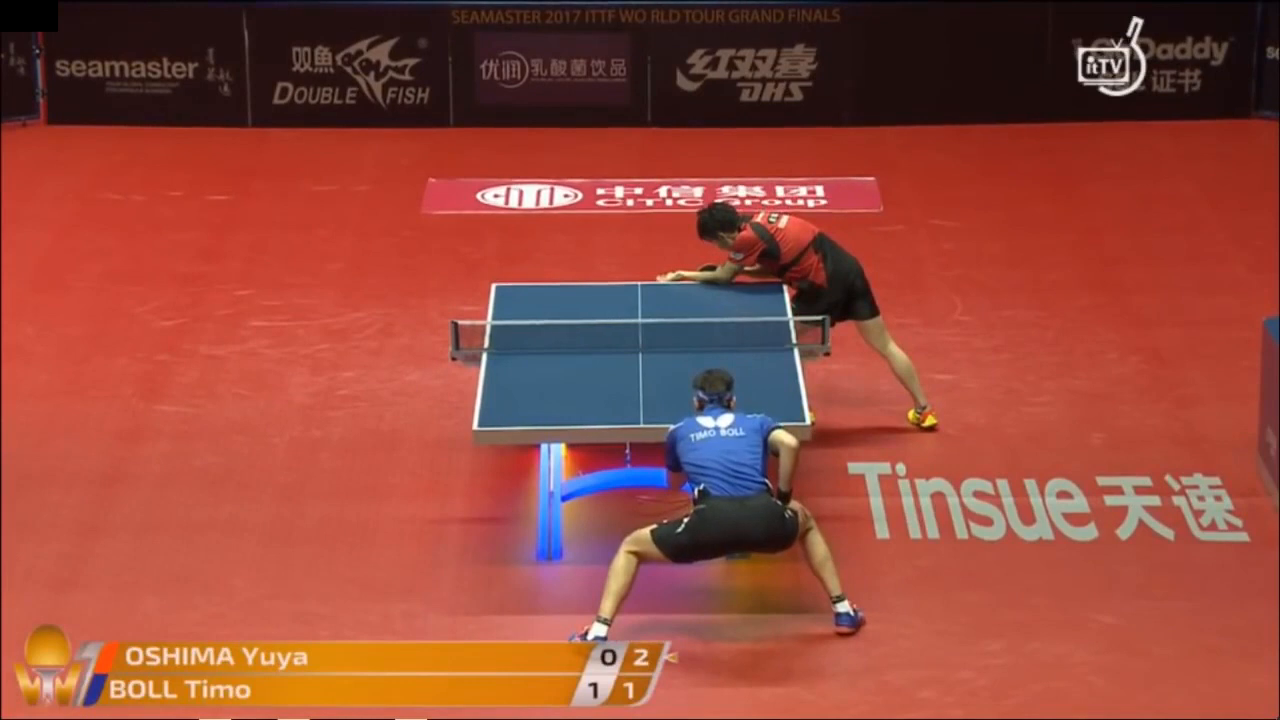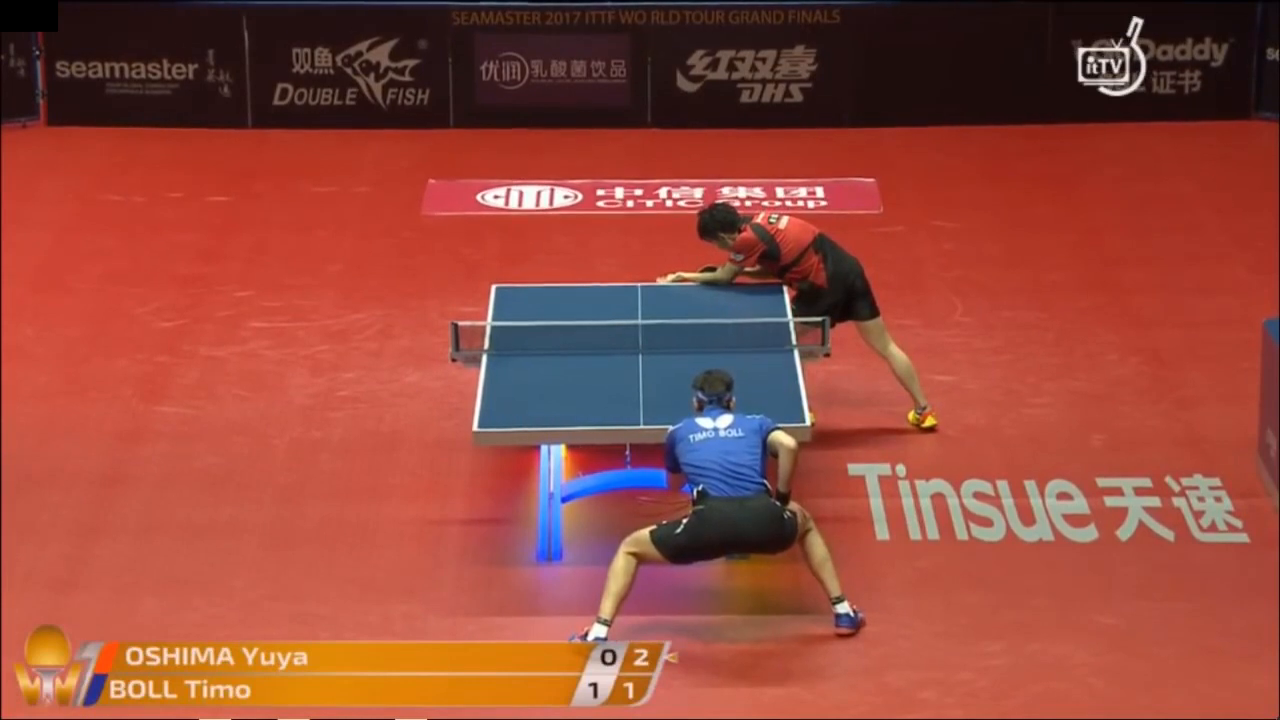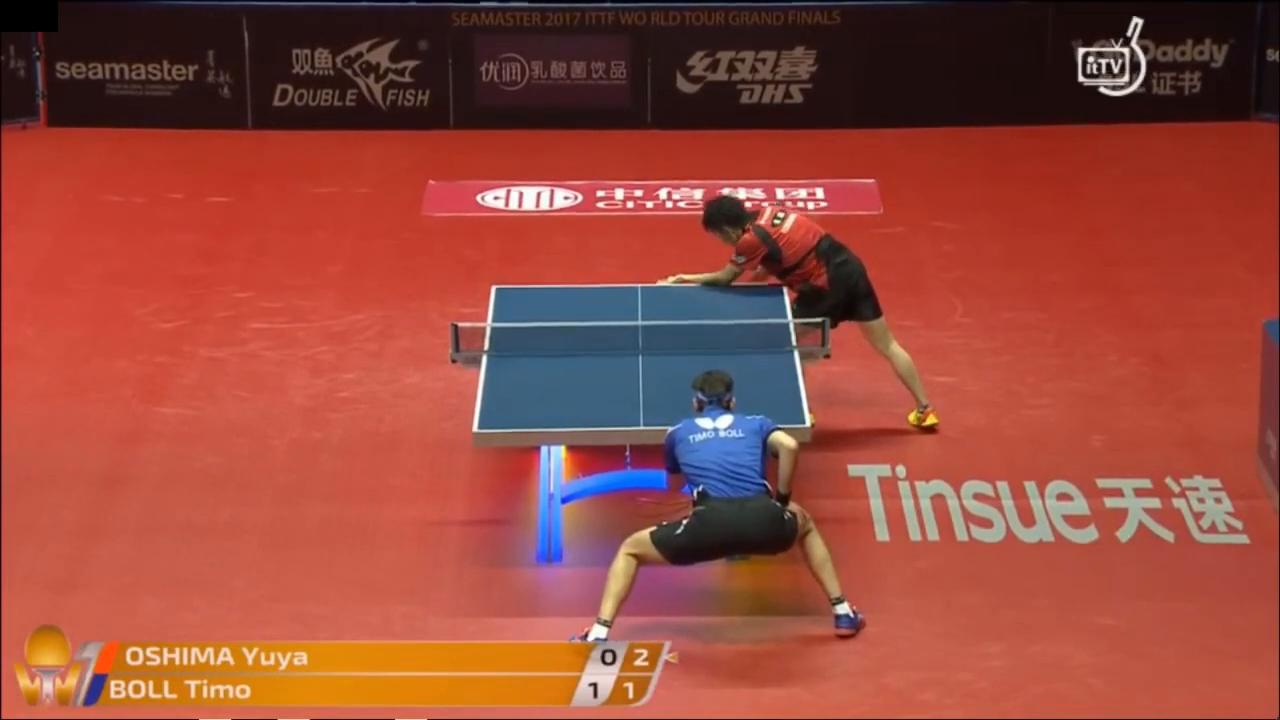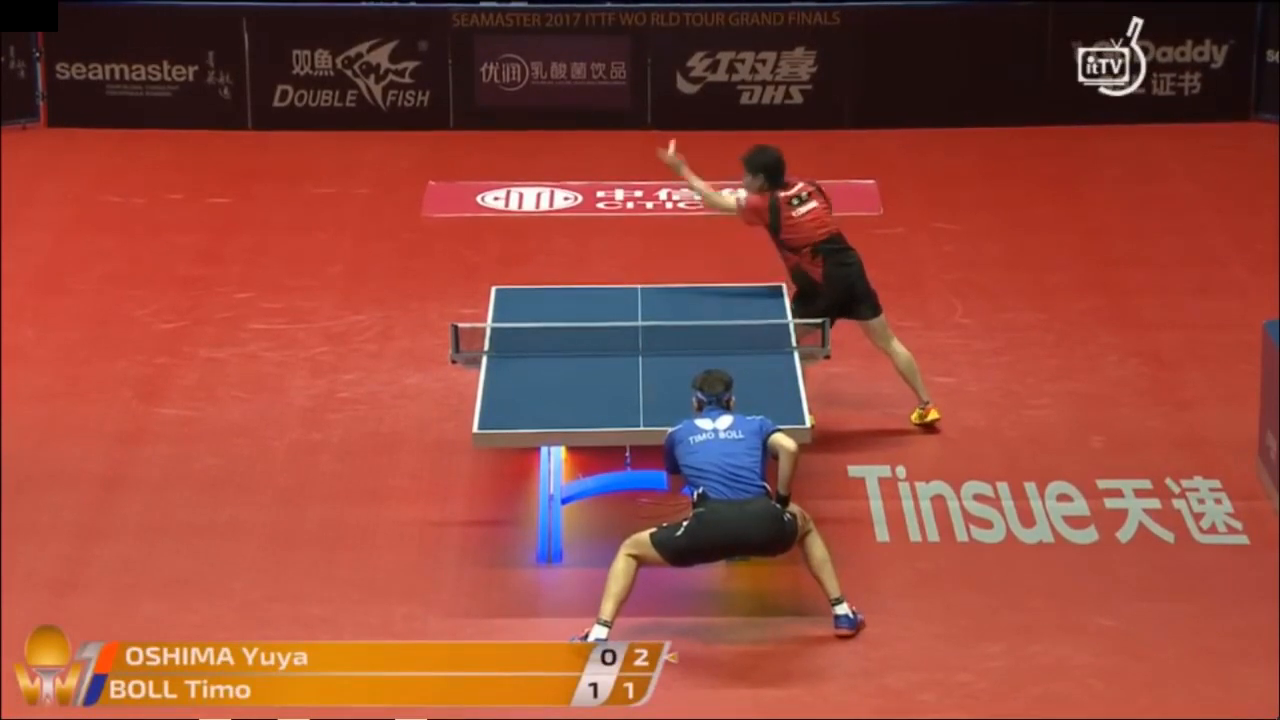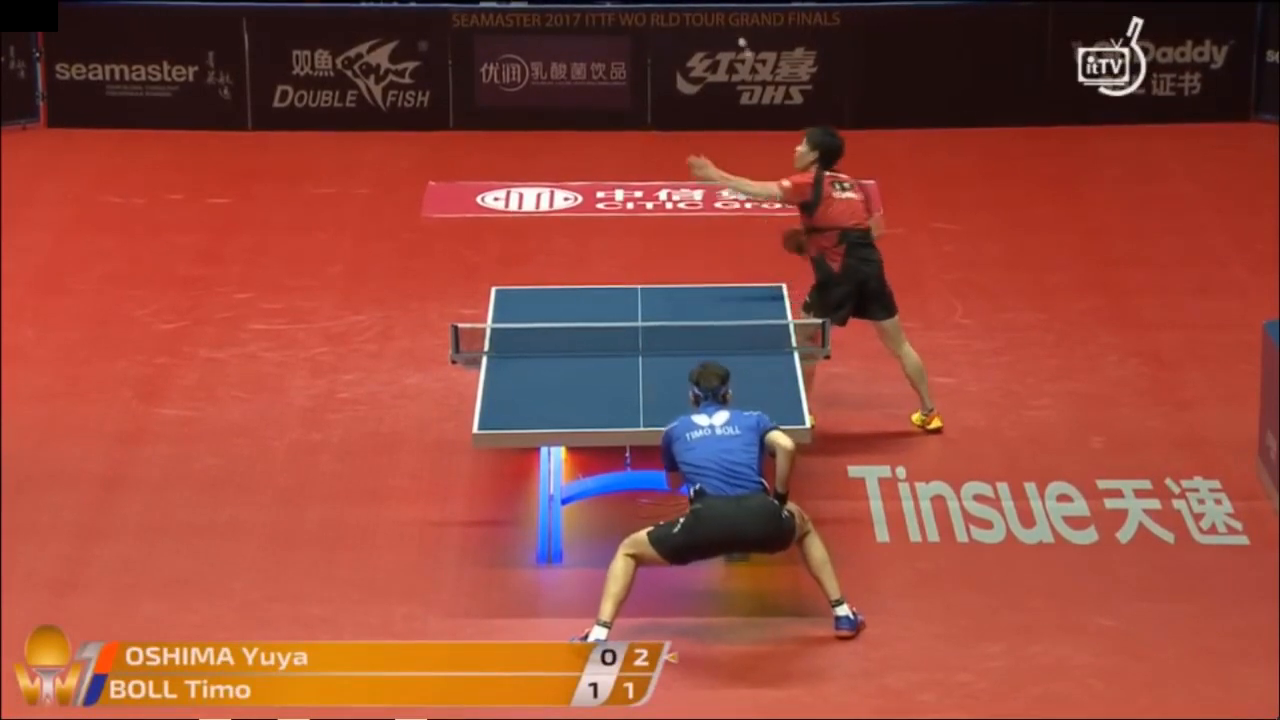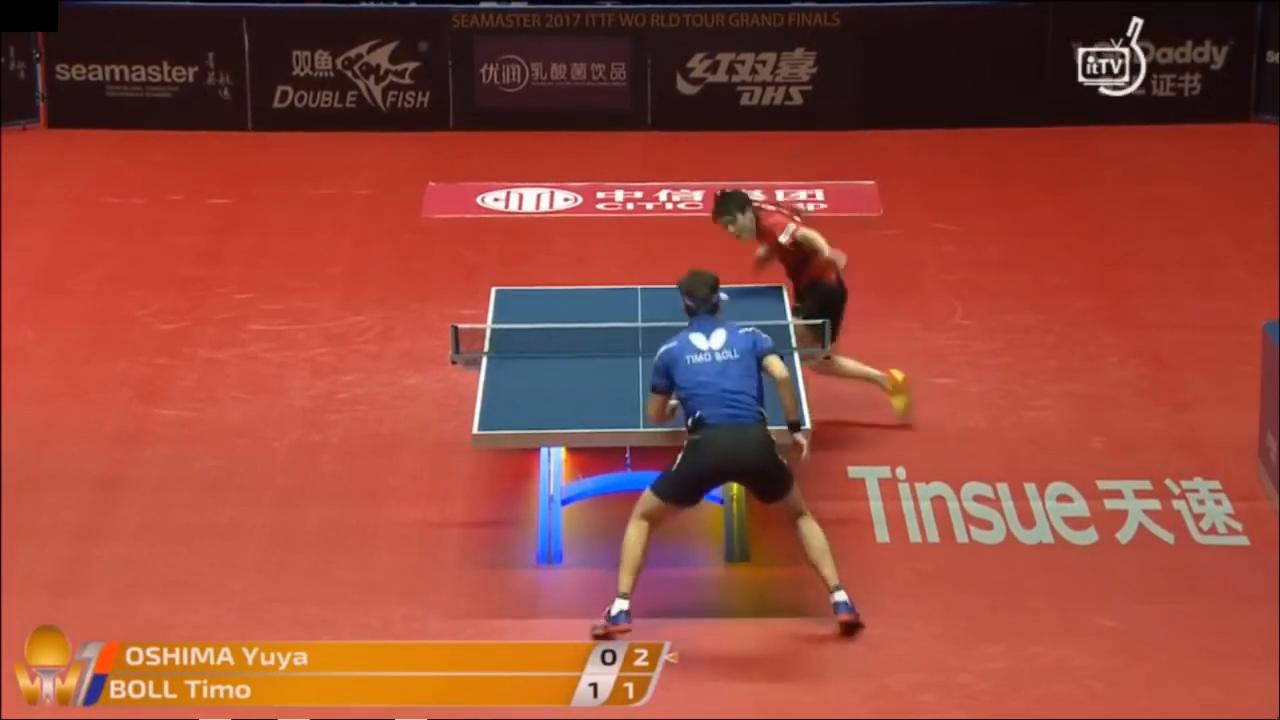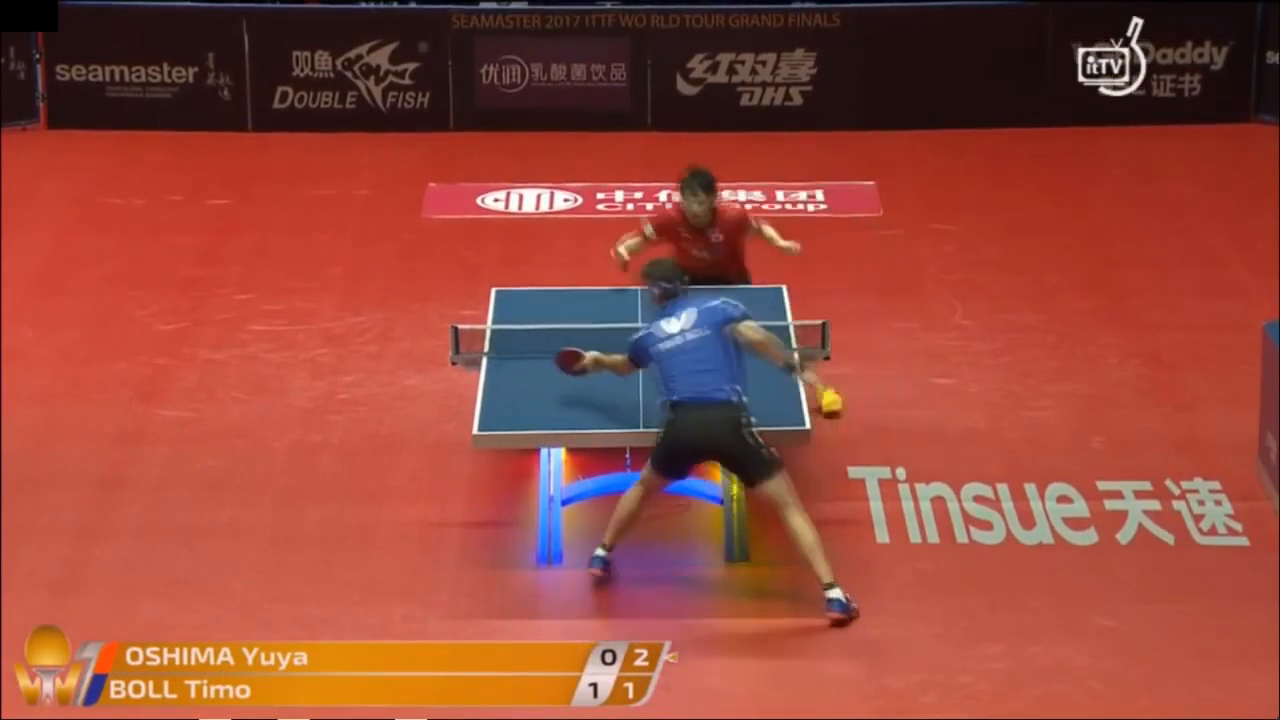
dt=0.5s
person 1, frame 1
left shoulder: (680, 431)
right shoulder: (757, 422)
right elbow: (790, 444)
right wrist: (784, 497)
left hip: (711, 523)
right hip: (764, 520)
left knee: (630, 547)
right knee: (806, 522)
left ankle: (598, 634)
right ankle: (843, 612)
person 1, frame 2
left shoulder: (679, 432)
right shoulder: (756, 423)
right elbow: (788, 445)
right wrist: (782, 498)
left hip: (710, 523)
right hip: (763, 520)
left knee: (629, 548)
right knee: (804, 523)
left ankle: (598, 635)
right ankle: (843, 614)
person 1, frame 3
left shoulder: (679, 433)
right shoulder: (756, 423)
right elbow: (789, 446)
right wrist: (783, 499)
left hip: (710, 524)
right hip: (763, 521)
left knee: (630, 549)
right knee: (804, 524)
left ankle: (599, 635)
right ankle: (843, 614)
person 1, frame 4
left shoulder: (678, 434)
right shoulder: (756, 424)
right elbow: (789, 448)
right wrist: (782, 500)
left hip: (709, 526)
right hip: (763, 523)
left knee: (630, 550)
right knee: (804, 525)
left ankle: (599, 636)
right ankle: (842, 615)
person 1, frame 5
left shoulder: (675, 430)
right shoulder: (753, 419)
left elbow: (674, 483)
right elbow: (786, 447)
right wrist: (781, 498)
left hip: (707, 522)
right hip: (760, 519)
left knee: (628, 551)
right knee: (803, 526)
left ankle: (599, 636)
right ankle: (843, 615)
person 1, frame 6
left shoulder: (671, 350)
right shoulder: (750, 336)
left elbow: (656, 415)
right elbow: (782, 375)
right wrist: (795, 428)
left hip: (704, 447)
right hip: (755, 443)
left knee: (642, 517)
right knee: (800, 515)
left ankle: (619, 610)
right ankle: (841, 601)
person 1, frame 7
left shoulder: (651, 334)
right shoulder: (717, 308)
left elbow: (626, 365)
right elbow: (755, 337)
left wrist: (597, 361)
right wrist: (797, 368)
left hip: (682, 425)
right hip: (727, 422)
left knee: (645, 486)
right knee: (789, 507)
left ankle: (601, 556)
right ankle: (835, 598)
person 2, frame 1
left shoulder: (748, 238)
right shoulder: (762, 219)
left elbow: (723, 277)
left wrist: (681, 275)
right wrist: (745, 269)
left hip: (825, 284)
right hip: (849, 268)
right knee: (885, 345)
right ankle: (922, 409)
person 2, frame 2
left shoulder: (748, 239)
right shoulder: (762, 220)
left elbow: (724, 278)
left wrist: (681, 277)
right wrist: (745, 270)
left hip: (826, 285)
right hip: (849, 268)
right knee: (885, 346)
right ankle: (923, 410)
person 2, frame 3
left shoulder: (751, 240)
right shoulder: (773, 209)
left elbow: (724, 277)
left wrist: (683, 278)
left hip: (826, 287)
right hip: (851, 268)
right knee: (887, 345)
right ankle: (924, 409)
person 2, frame 4
left shoulder: (765, 205)
right shoulder: (810, 189)
left elbow: (717, 202)
left wrist: (682, 170)
left hip: (821, 283)
right hip: (851, 268)
right knee: (887, 342)
right ankle: (925, 406)
person 2, frame 5
left shoulder: (809, 181)
right shoulder: (854, 185)
left elbow: (764, 193)
right elbow: (876, 226)
left wrist: (715, 176)
left hip: (837, 273)
right hip: (871, 266)
left knee: (807, 342)
right knee: (899, 344)
right ankle: (929, 413)
person 2, frame 6
left shoulder: (771, 223)
right shoulder: (765, 214)
left elbow: (807, 235)
left wrist: (827, 252)
right wrist: (764, 254)
left hip: (824, 288)
right hip: (818, 287)
right knee: (819, 362)
right ankle: (888, 380)
person 2, frame 7
left shoulder: (732, 217)
right shoulder: (670, 219)
left elbow: (759, 228)
right elbow: (640, 240)
left wrist: (781, 243)
right wrist: (622, 249)
left hip: (733, 284)
right hip: (692, 284)
